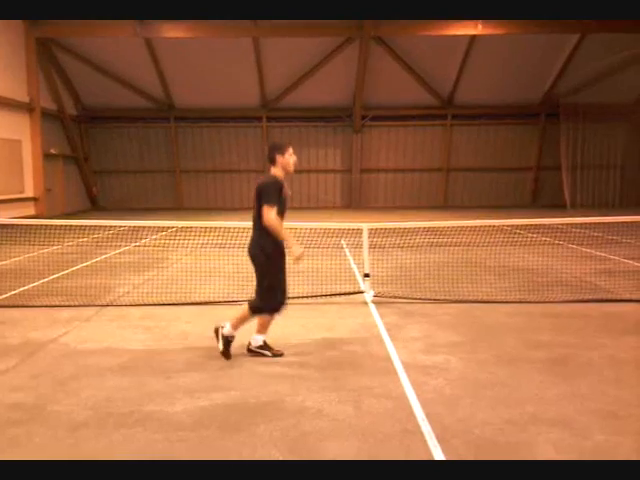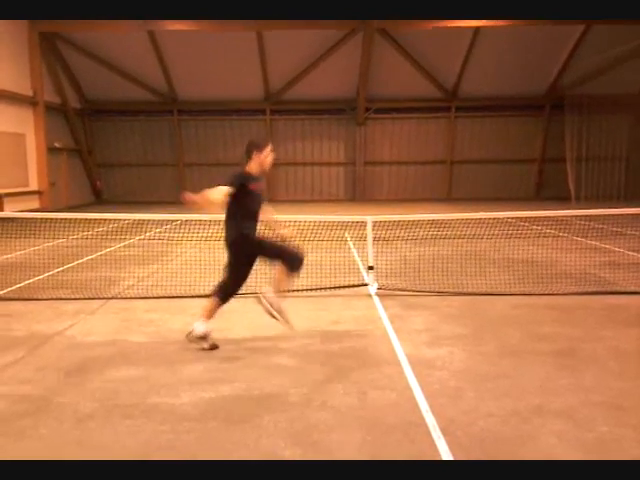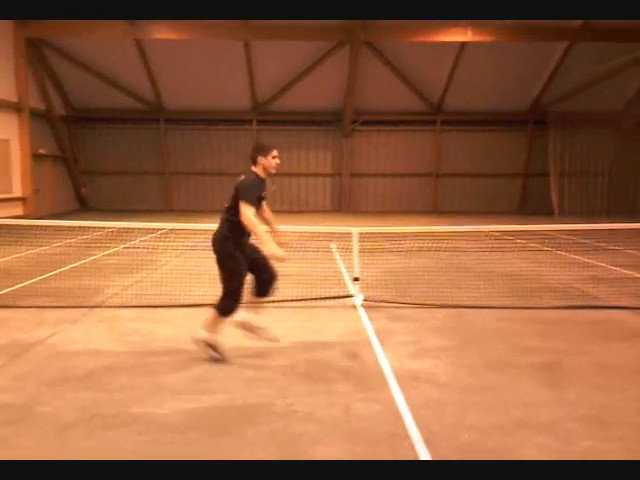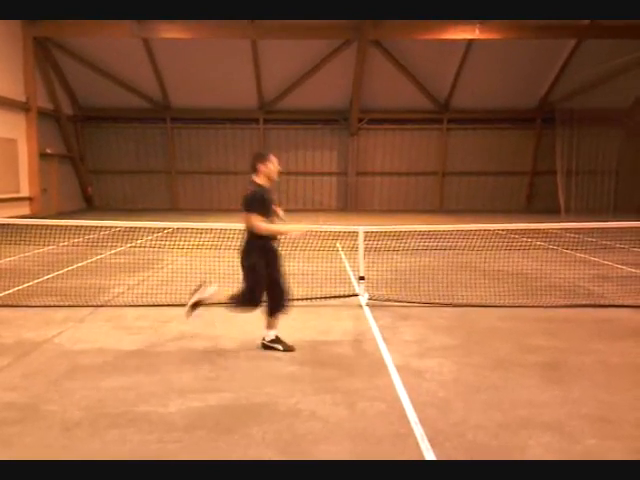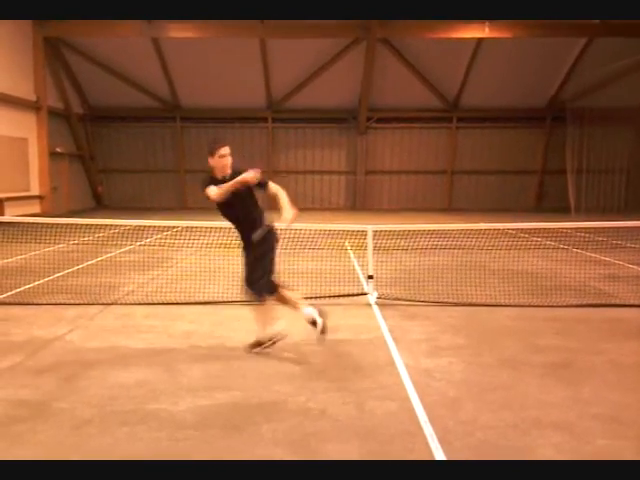
dt=1s
person 1, frame 1
left shoulder: (276, 184)
right shoulder: (270, 184)
right elbow: (270, 218)
left wrist: (287, 245)
right wrist: (292, 244)
left hip: (271, 250)
right hip: (264, 250)
left knee: (276, 299)
right knee: (269, 300)
left ankle: (258, 342)
right ankle: (228, 330)
person 1, frame 2
left shoulder: (257, 180)
right shoulder: (241, 177)
left elbow: (261, 210)
right elbow: (220, 193)
left wrist: (278, 227)
right wrist: (201, 199)
left hip: (245, 238)
right hip: (241, 238)
left knee: (229, 286)
right knee: (294, 258)
left ankle: (199, 330)
right ankle: (272, 298)
person 1, frame 3
left shoulder: (258, 181)
right shoulder: (249, 185)
left elbow: (263, 209)
right elbow: (247, 217)
left wrist: (273, 231)
right wrist: (268, 244)
left hip: (239, 241)
right hip: (227, 242)
left knee: (267, 276)
right knee: (232, 295)
right ankle: (208, 337)
person 1, frame 4
left shoulder: (262, 190)
right shoulder: (255, 192)
right elbow: (256, 225)
left wrist: (274, 210)
right wrist: (288, 230)
left hip: (267, 250)
right hip: (257, 252)
left knee: (278, 295)
right knee: (252, 298)
left ankle: (270, 337)
right ankle: (206, 293)
person 1, frame 5
left shoulder: (249, 176)
right shoulder: (210, 182)
left elbow: (277, 190)
right elbow: (217, 196)
left wrist: (287, 209)
right wrist: (239, 180)
left hip: (260, 233)
right hip: (250, 235)
left knee: (257, 281)
right knee: (266, 285)
left ankle: (269, 333)
right ankle: (311, 313)
